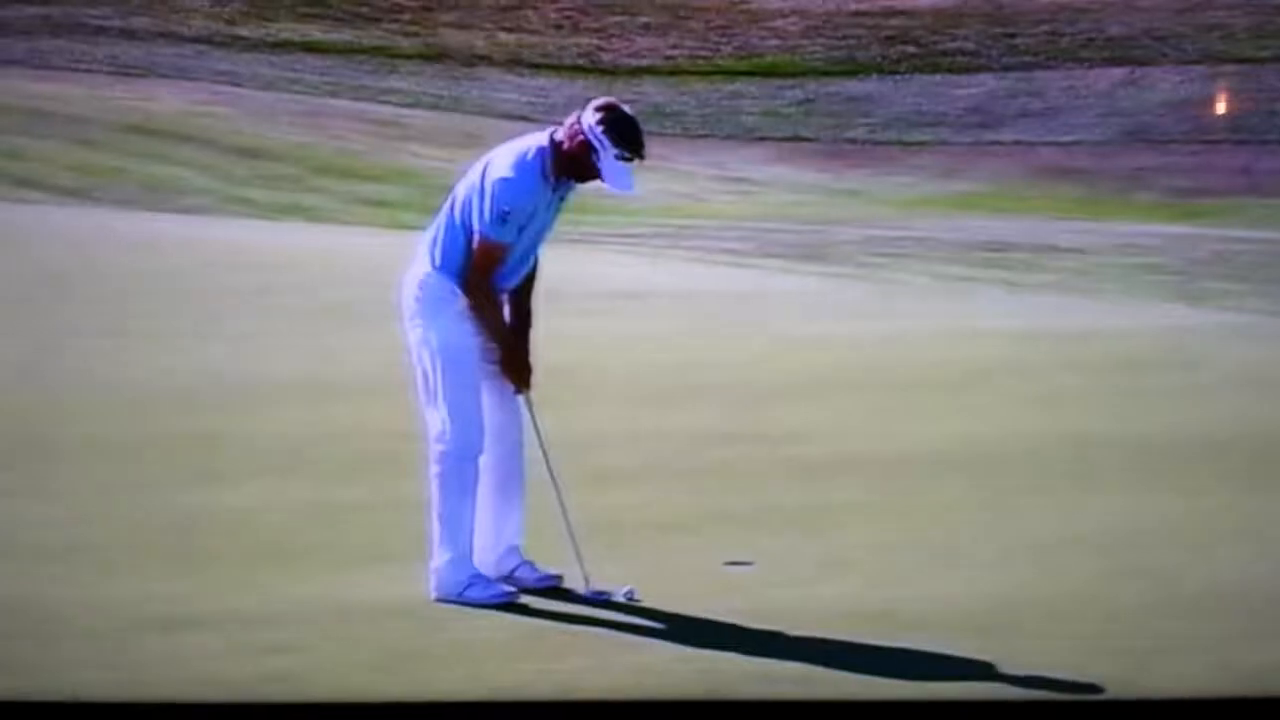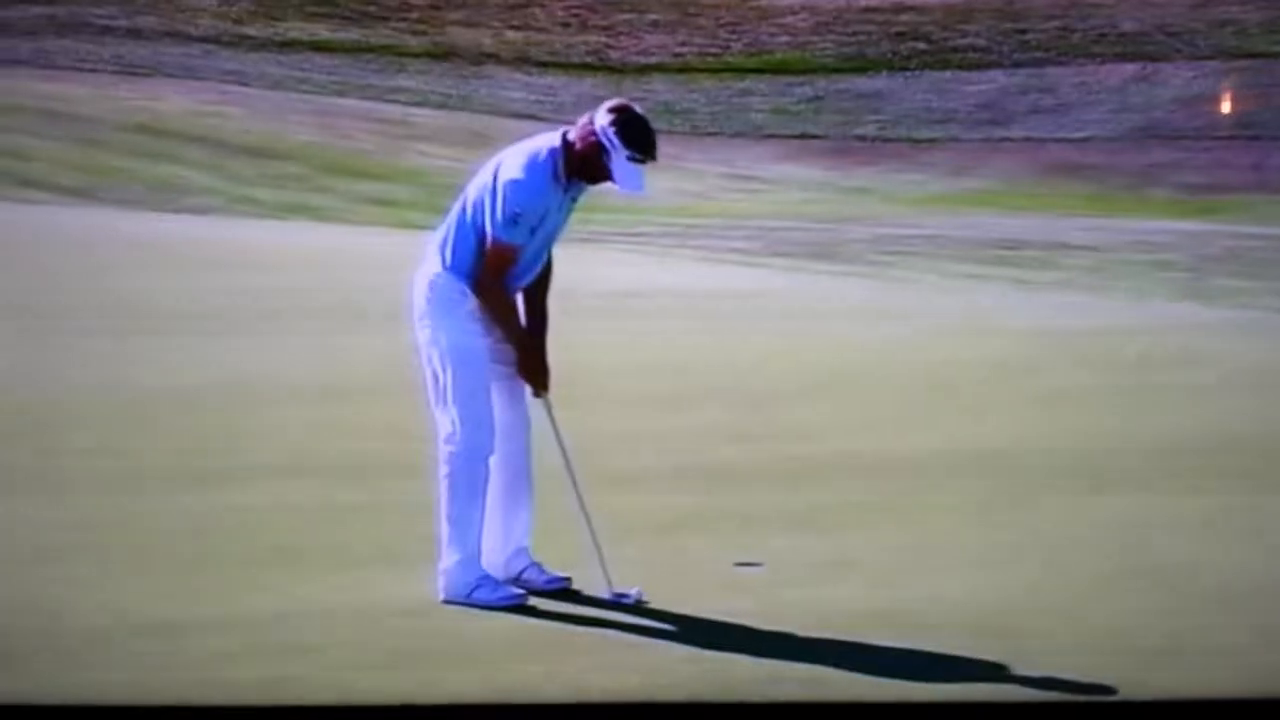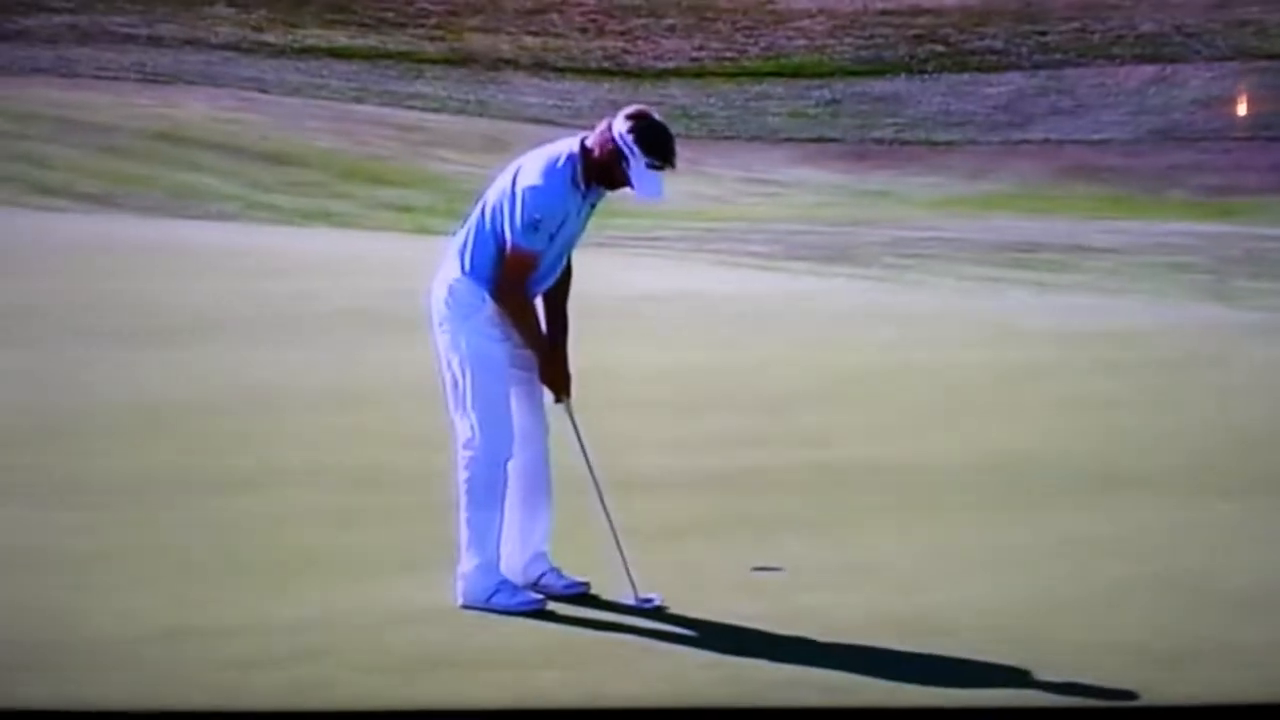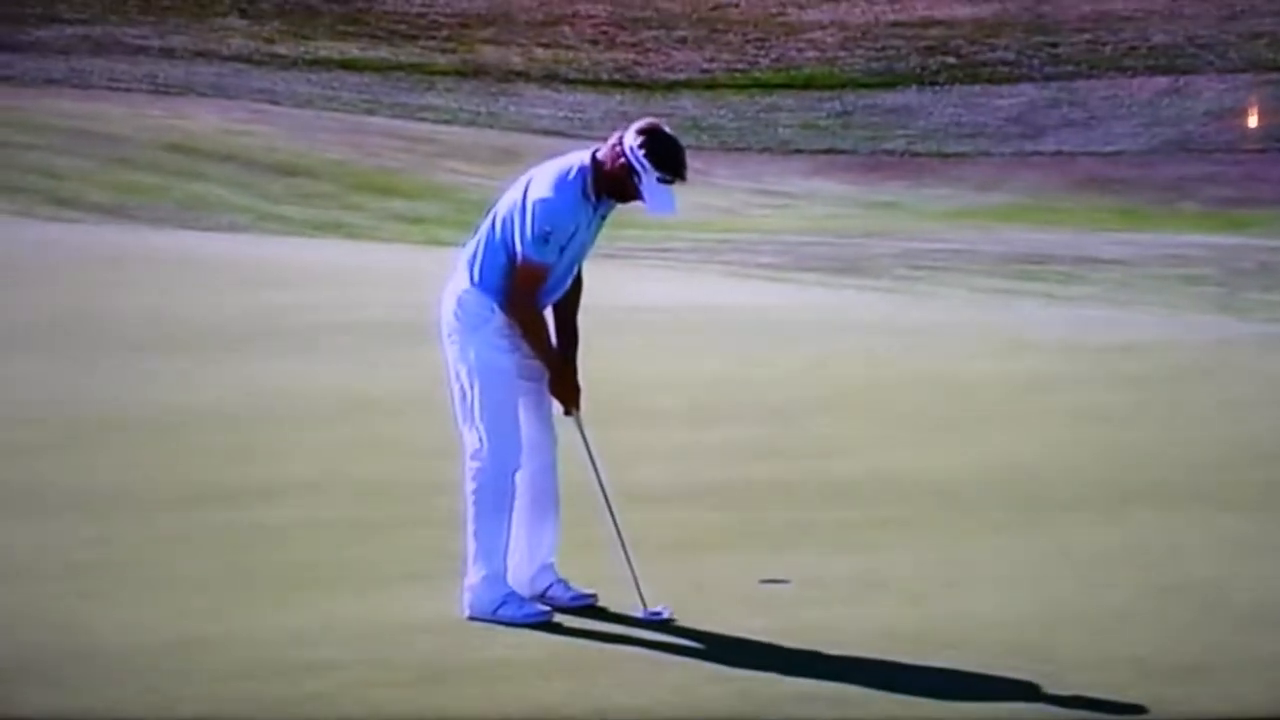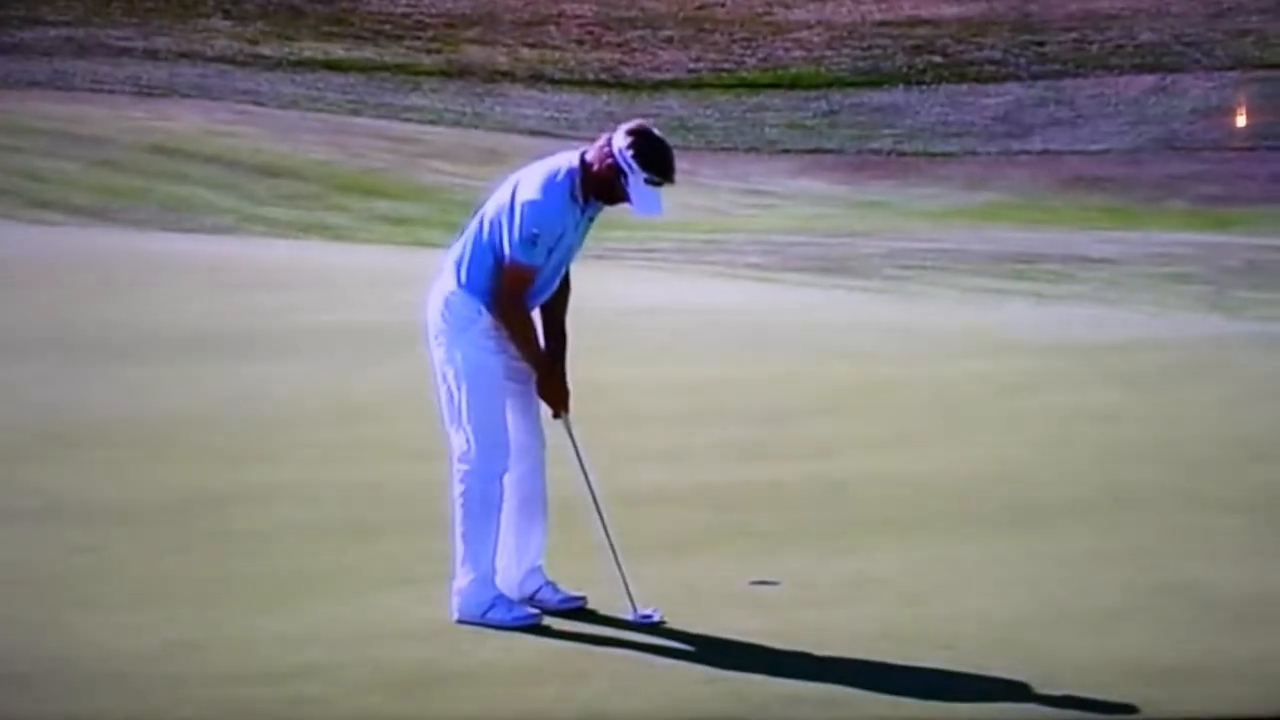
dt=0.3s
person 1, frame 1
left shoulder: (559, 173)
right shoulder: (515, 178)
right elbow: (478, 277)
left wrist: (520, 339)
right wrist: (509, 349)
left hip: (476, 298)
right hip: (443, 296)
left knee: (503, 433)
right knee: (460, 437)
left ankle: (500, 557)
right ankle: (452, 572)
person 1, frame 2
left shoulder: (571, 173)
right shoulder: (526, 179)
right elbow: (490, 280)
left wrist: (537, 341)
right wrist: (525, 350)
left hip: (487, 299)
right hip: (453, 296)
left knee: (512, 434)
right knee: (470, 438)
left ankle: (507, 559)
right ankle: (461, 574)
person 1, frame 3
left shoulder: (589, 178)
right shoulder: (545, 185)
right elbow: (511, 285)
left wrist: (558, 347)
right wrist: (547, 356)
left hip: (505, 304)
right hip: (472, 301)
left knee: (530, 439)
right knee: (489, 442)
left ankle: (527, 564)
right ankle: (480, 579)
person 1, frame 4
left shoulder: (600, 190)
right shoulder: (555, 197)
right elbow: (522, 298)
left wrist: (569, 358)
right wrist: (557, 369)
left hip: (513, 316)
right hip: (480, 312)
left knee: (538, 450)
right knee: (497, 454)
left ankle: (533, 576)
right ankle: (486, 590)
person 1, frame 5
left shoulder: (587, 192)
right shoulder: (544, 199)
left elbow: (557, 275)
right elbow: (510, 300)
left wrist: (557, 360)
right wrist: (545, 371)
left hip: (500, 316)
right hip: (468, 314)
left knee: (526, 452)
right knee: (485, 456)
left ankle: (522, 578)
right ankle: (475, 594)
